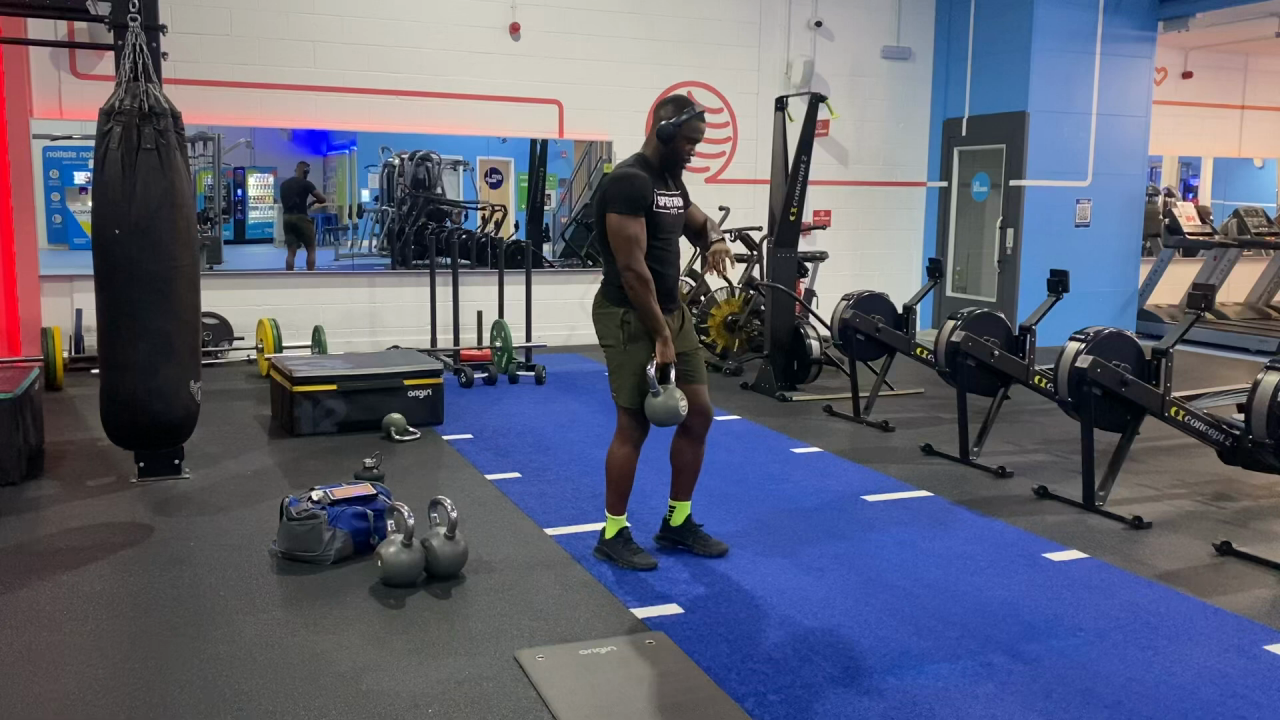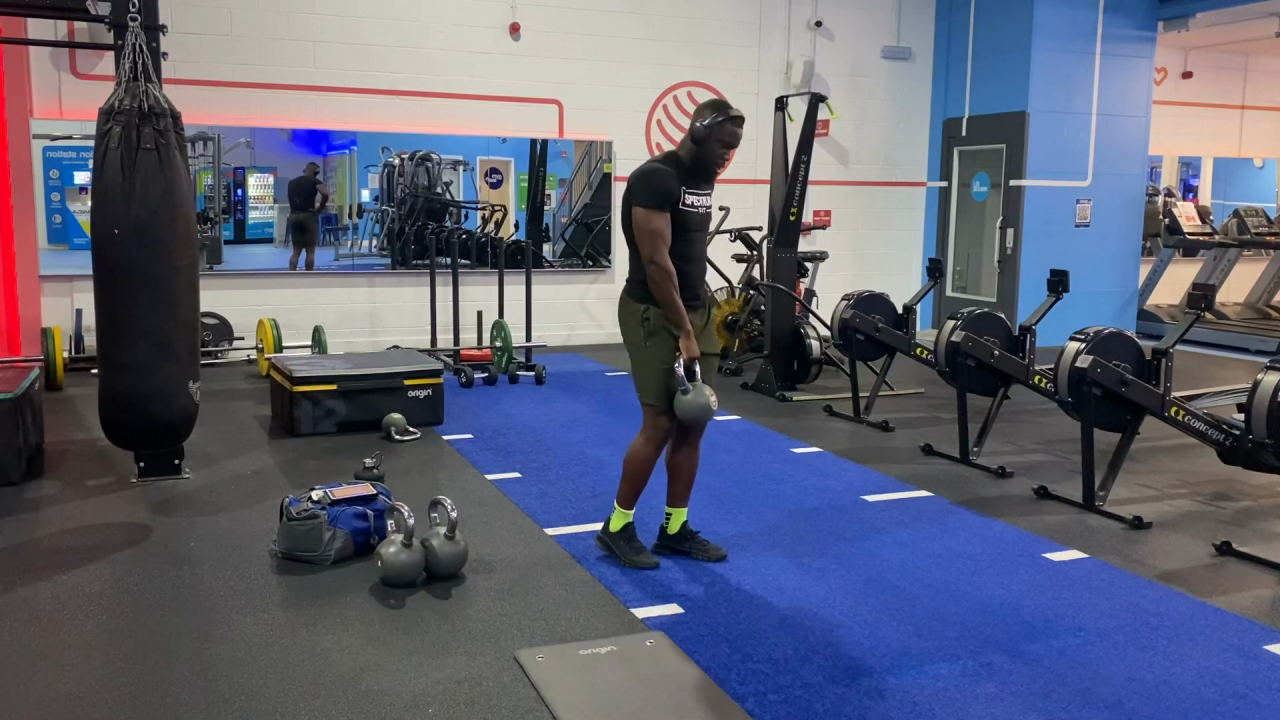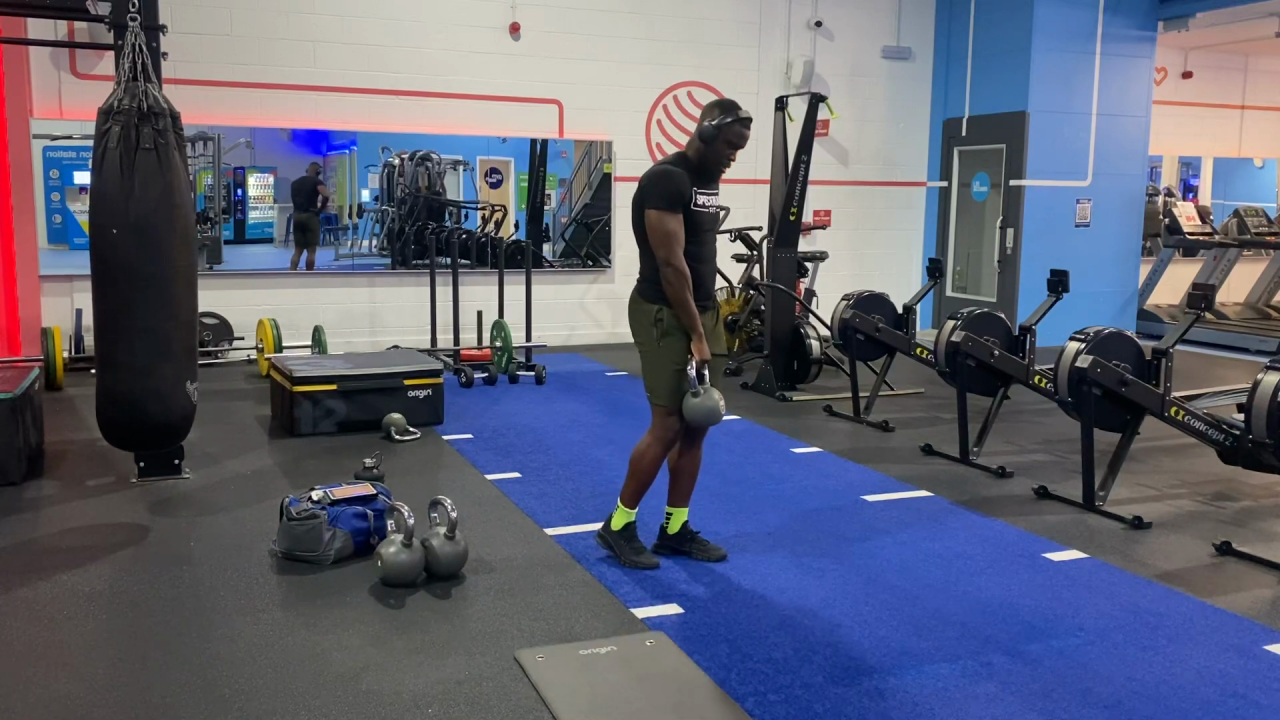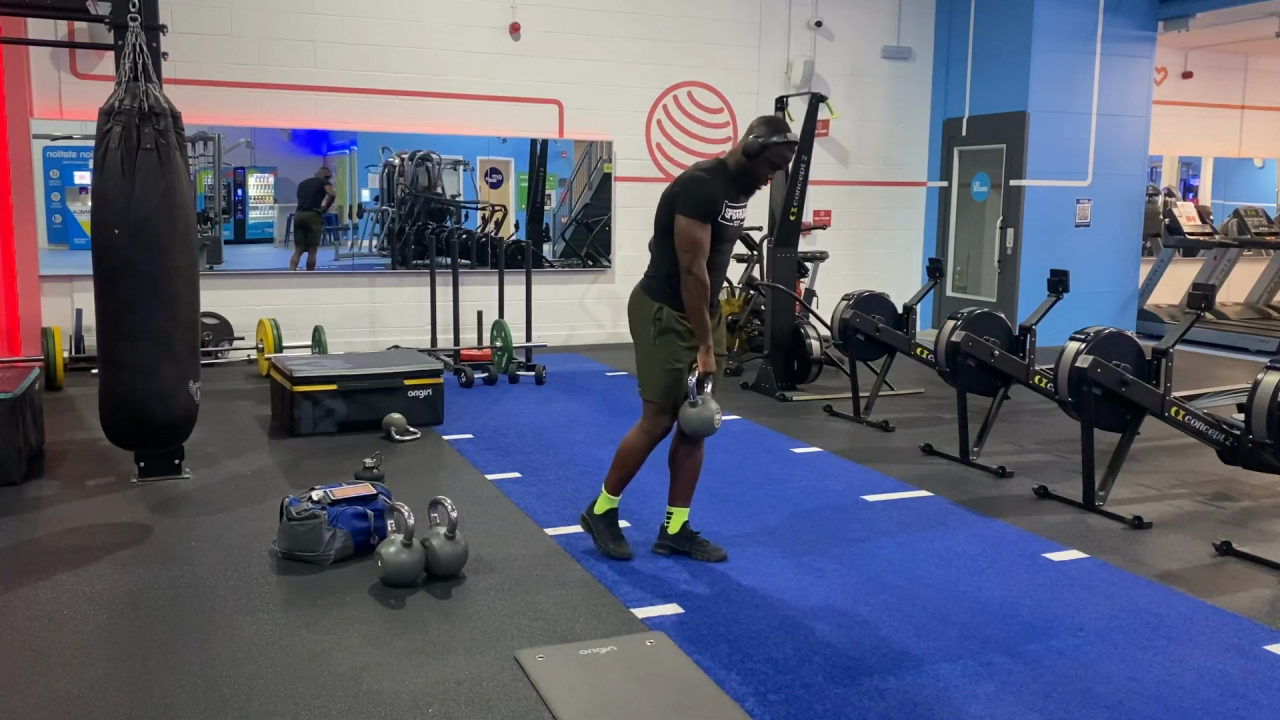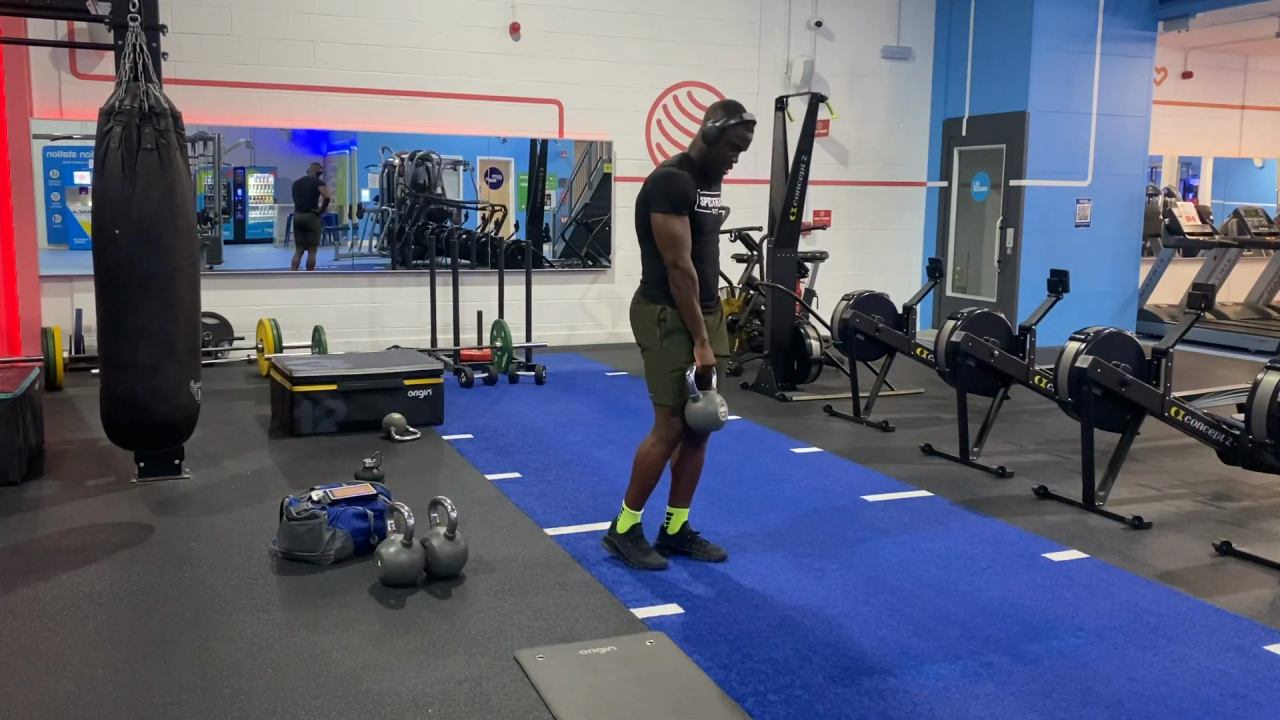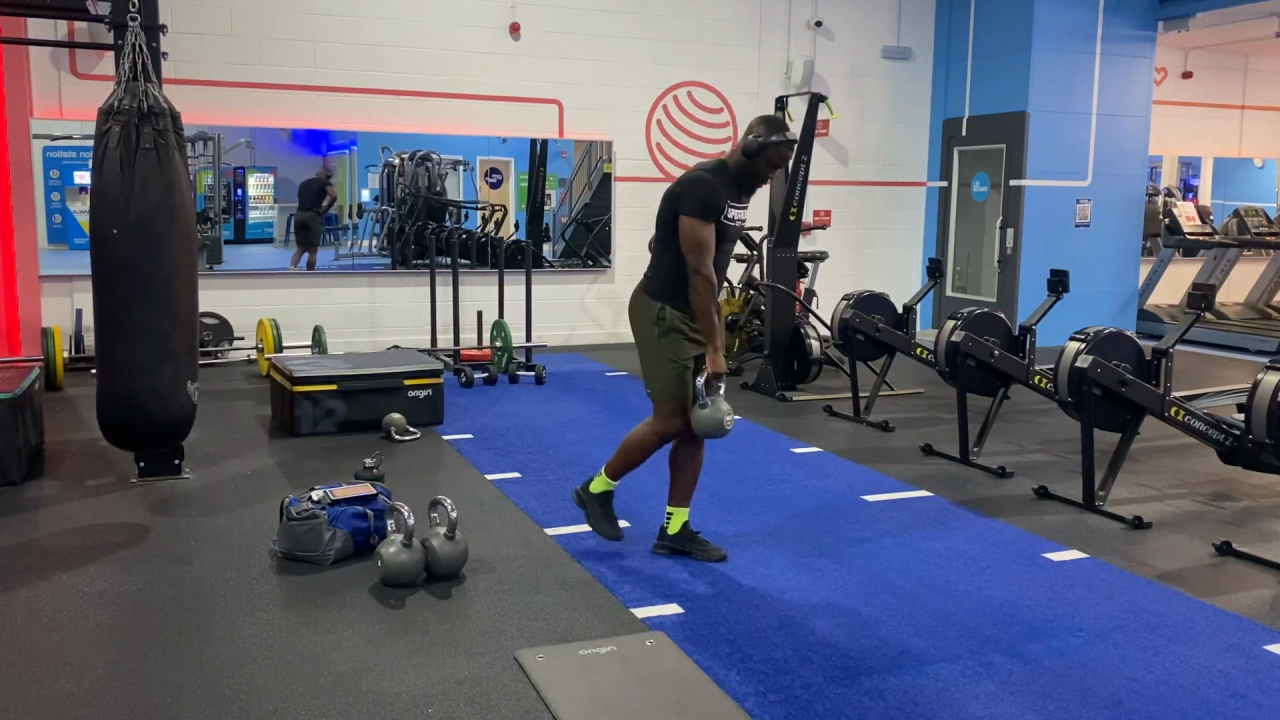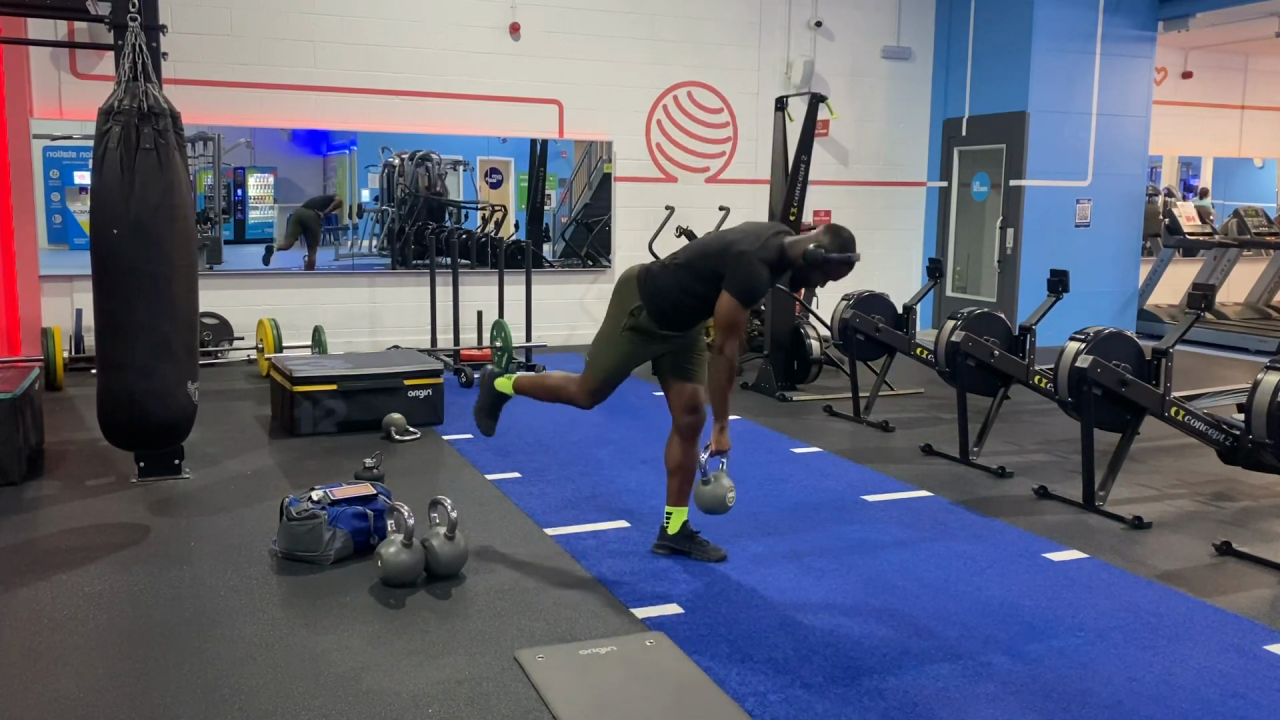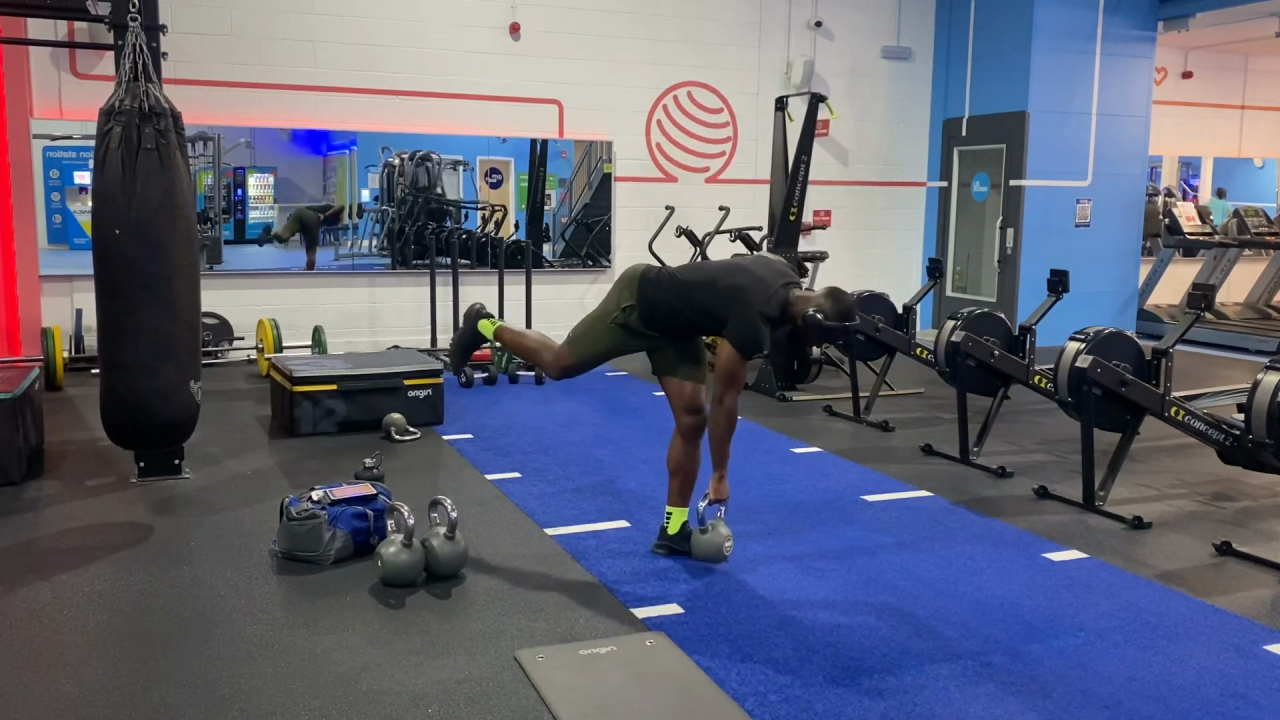
dt=0.7s
person 1, frame 1
left shoulder: (672, 180)
right shoulder: (627, 182)
left elbow: (697, 221)
right elbow: (632, 268)
left wrist: (715, 240)
right wrist: (660, 338)
left hip: (673, 311)
right hip: (630, 318)
left knee: (698, 414)
right knee: (634, 427)
left ankle: (679, 522)
right ankle: (613, 533)
person 1, frame 2
left shoulder: (704, 179)
right shoulder: (655, 178)
right elbow: (656, 262)
right wrist: (682, 333)
left hip: (697, 311)
right hip: (654, 314)
left knee: (692, 422)
right knee: (660, 424)
left ankle: (675, 528)
right ankle: (618, 526)
person 1, frame 3
left shoulder: (709, 179)
right shoulder: (666, 179)
right elbow: (670, 264)
left wrist: (706, 328)
right wrist: (695, 336)
left hip: (703, 310)
right hip: (664, 315)
left knee: (695, 424)
right knee: (668, 425)
left ankle: (675, 529)
right ankle: (618, 525)
person 1, frame 4
left shoulder: (739, 188)
right shoulder: (700, 186)
right elbow: (692, 272)
left wrist: (710, 336)
right wrist: (705, 348)
left hip: (703, 309)
right hip: (663, 310)
right knee: (658, 421)
left ankle: (675, 528)
right ankle: (602, 510)
person 1, frame 5
left shoulder: (712, 180)
right shoulder: (671, 181)
right elbow: (678, 267)
left wrist: (709, 332)
right wrist: (700, 342)
left hip: (707, 311)
right hip: (667, 315)
left knee: (700, 425)
right knee: (671, 425)
left ankle: (676, 529)
right ankle: (624, 529)
person 1, frame 6
left shoulder: (741, 188)
right shoulder: (701, 186)
right elbow: (701, 272)
left wrist: (714, 337)
right wrist: (714, 348)
left hip: (697, 312)
right hip: (664, 312)
left knee: (696, 424)
right knee: (670, 421)
left ankle: (674, 529)
right ankle: (597, 490)
person 1, frame 7
left shoulder: (784, 242)
right shoulder: (754, 268)
right elbow: (725, 351)
right wrist: (722, 427)
left hip: (679, 318)
right hip: (642, 308)
left knee: (690, 416)
right knee: (586, 394)
left ankle: (673, 530)
right ankle: (501, 387)
person 1, frame 8
left shoulder: (785, 276)
right shoulder: (756, 318)
right elbow: (726, 400)
right wrist: (720, 477)
left hip: (672, 319)
right hip: (638, 306)
left knee: (692, 416)
right knee: (560, 364)
left ankle: (673, 529)
right ankle: (485, 327)
